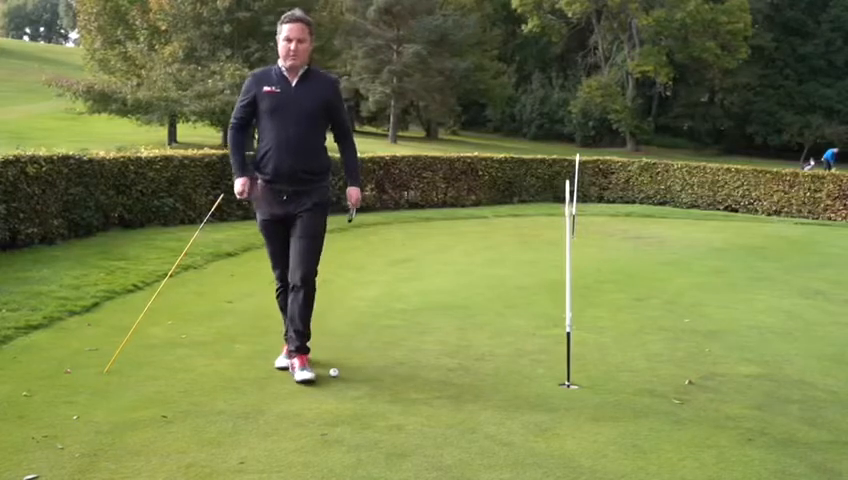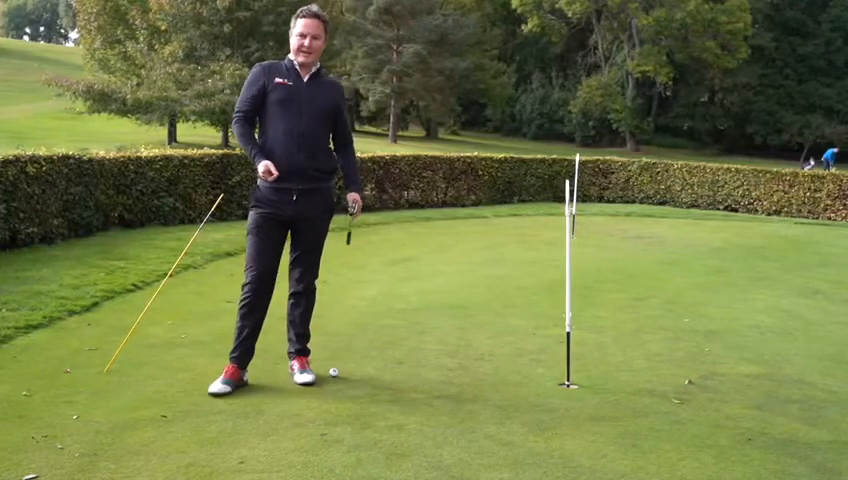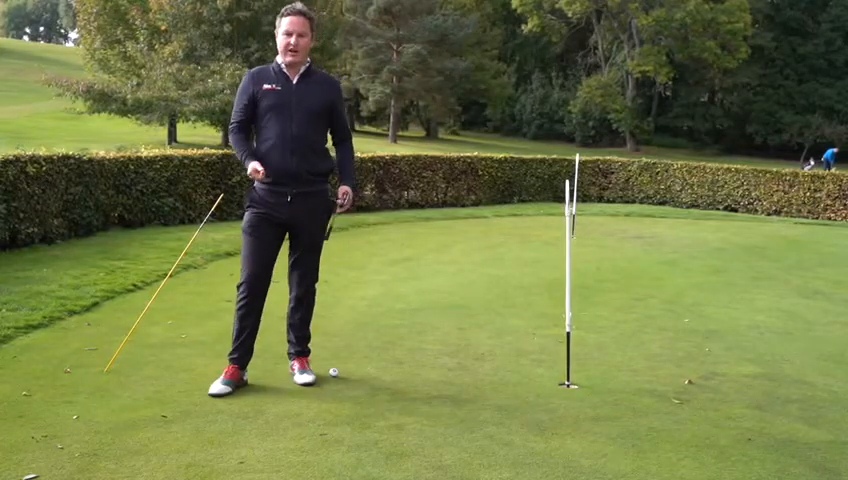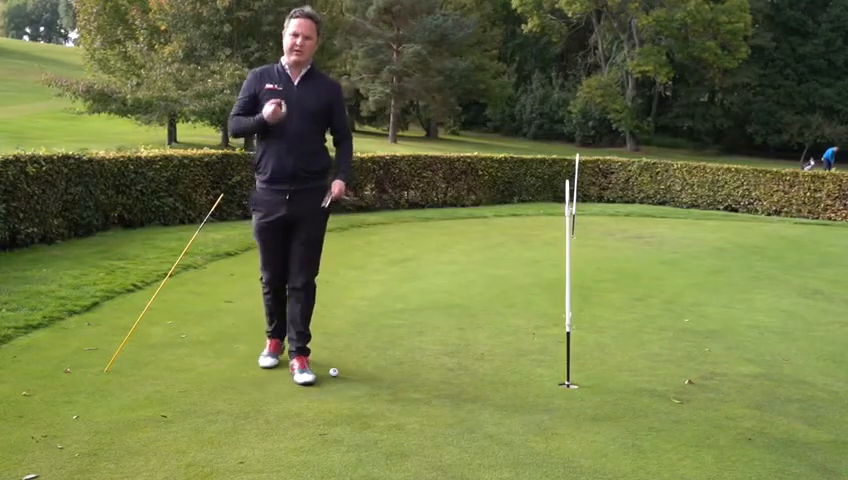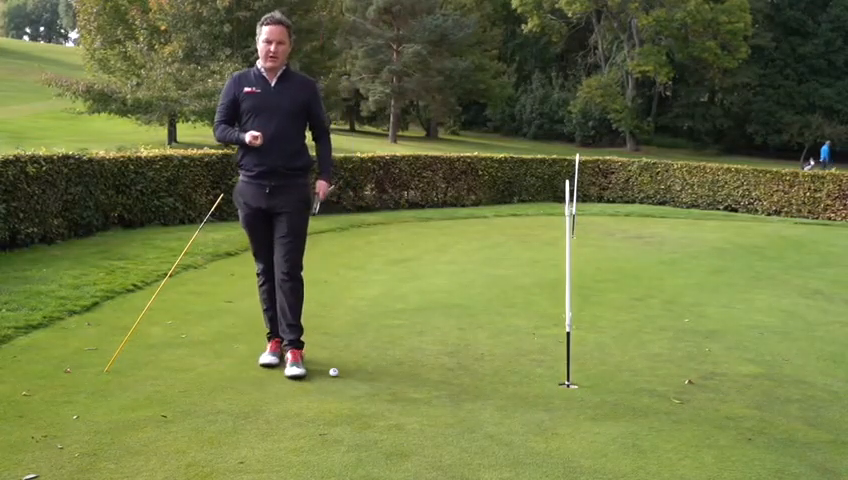
dt=1s
person 1, frame 1
left shoulder: (326, 85)
right shoulder: (258, 81)
left elbow: (344, 136)
right elbow: (237, 128)
left wrist: (353, 181)
right wrist: (240, 173)
left hip: (311, 195)
right hip: (269, 194)
left knee: (303, 276)
right knee: (282, 277)
left ankle: (299, 352)
right ankle: (290, 341)
person 1, frame 2
left shoulder: (333, 89)
right shoulder: (265, 73)
left elbow: (344, 144)
right elbow: (241, 120)
left wrist: (354, 187)
right wrist: (258, 158)
left hip: (316, 198)
right hip: (271, 195)
left knee: (304, 281)
right knee: (256, 281)
left ankle: (299, 356)
right ankle: (237, 365)
person 1, frame 3
left shoulder: (327, 86)
right shoulder: (255, 79)
left elbow: (342, 139)
right elbow: (237, 128)
left wrist: (347, 181)
right wrist: (249, 160)
left hip: (313, 199)
right hip: (265, 197)
left knee: (303, 284)
right knee: (251, 282)
left ankle: (299, 356)
right ankle: (237, 366)
person 1, frame 4
left shoulder: (329, 88)
right shoulder: (259, 78)
left elbow: (343, 138)
right elbow: (234, 124)
left wrist: (342, 176)
right wrist: (263, 119)
left hip: (312, 195)
right hip: (268, 193)
left knee: (302, 278)
right knee: (272, 276)
left ankle: (299, 353)
right ankle: (274, 338)
person 1, frame 5
left shoulder: (305, 86)
right shoulder: (238, 83)
left elbow: (321, 134)
right elbow: (220, 128)
left wrist: (324, 175)
right wrist: (244, 137)
left hip: (292, 190)
right hip: (251, 189)
left knee: (288, 270)
right knee: (265, 269)
left ankle: (293, 346)
right ankle: (274, 338)
